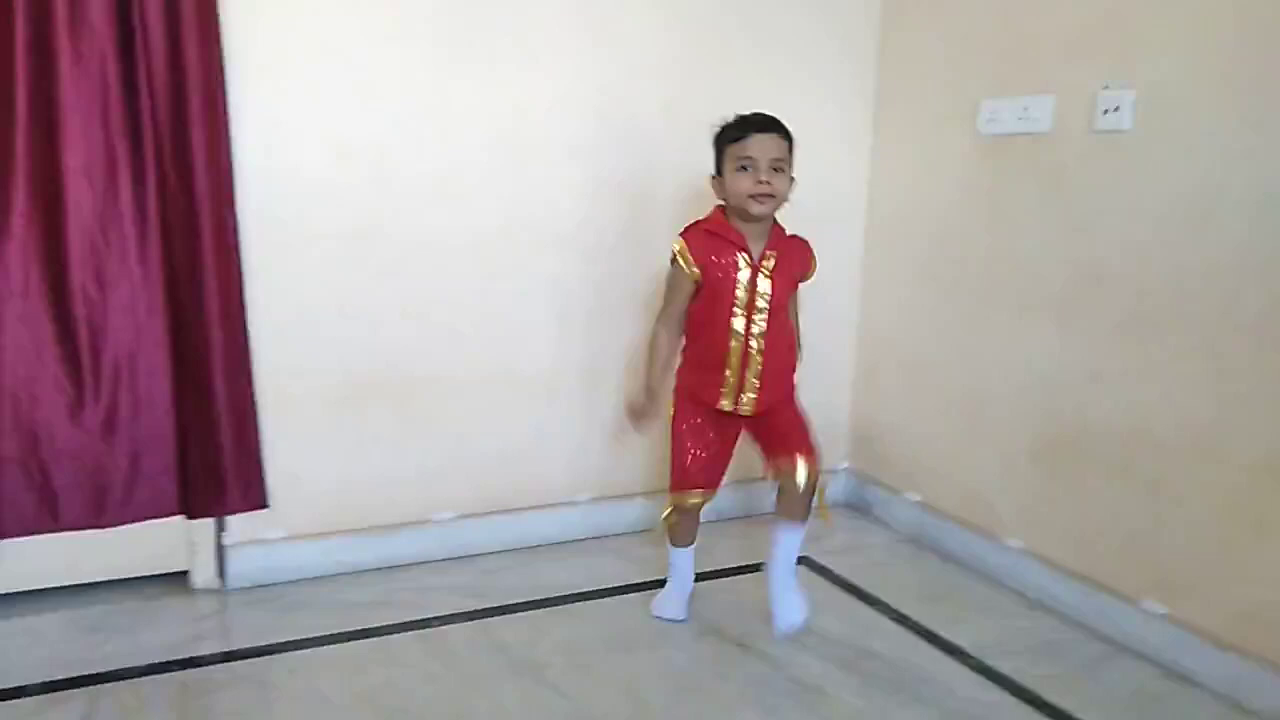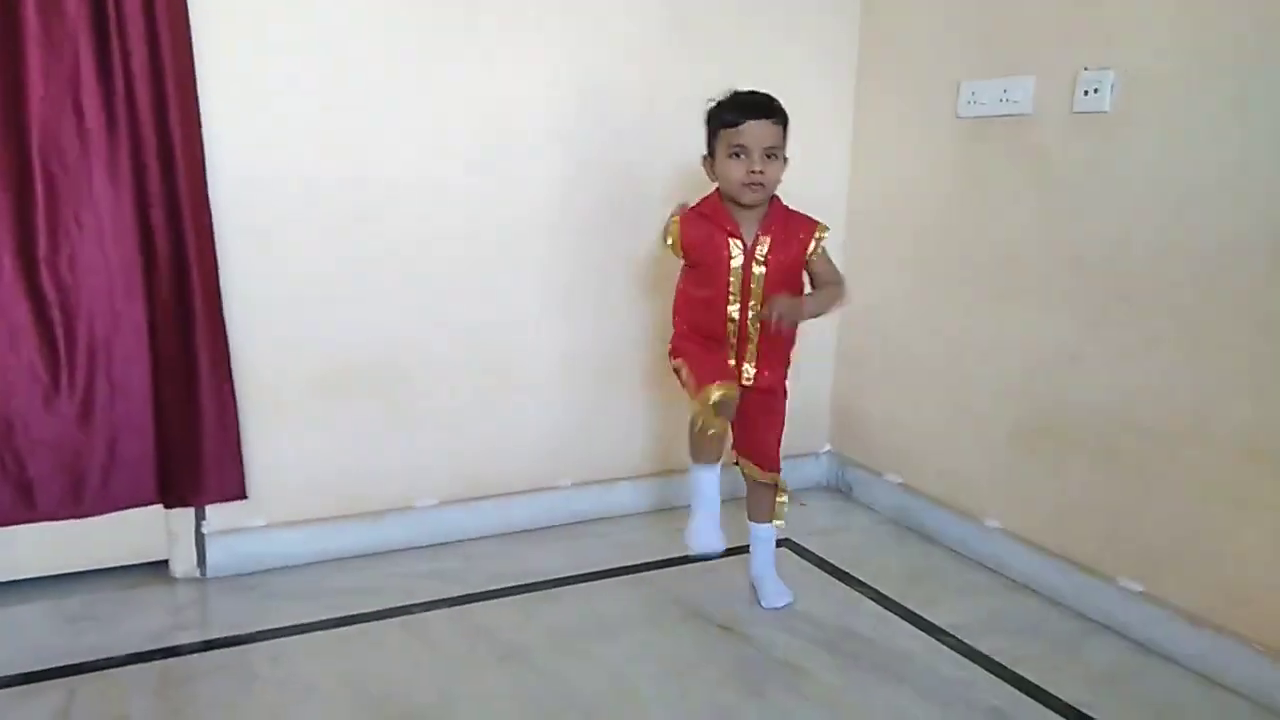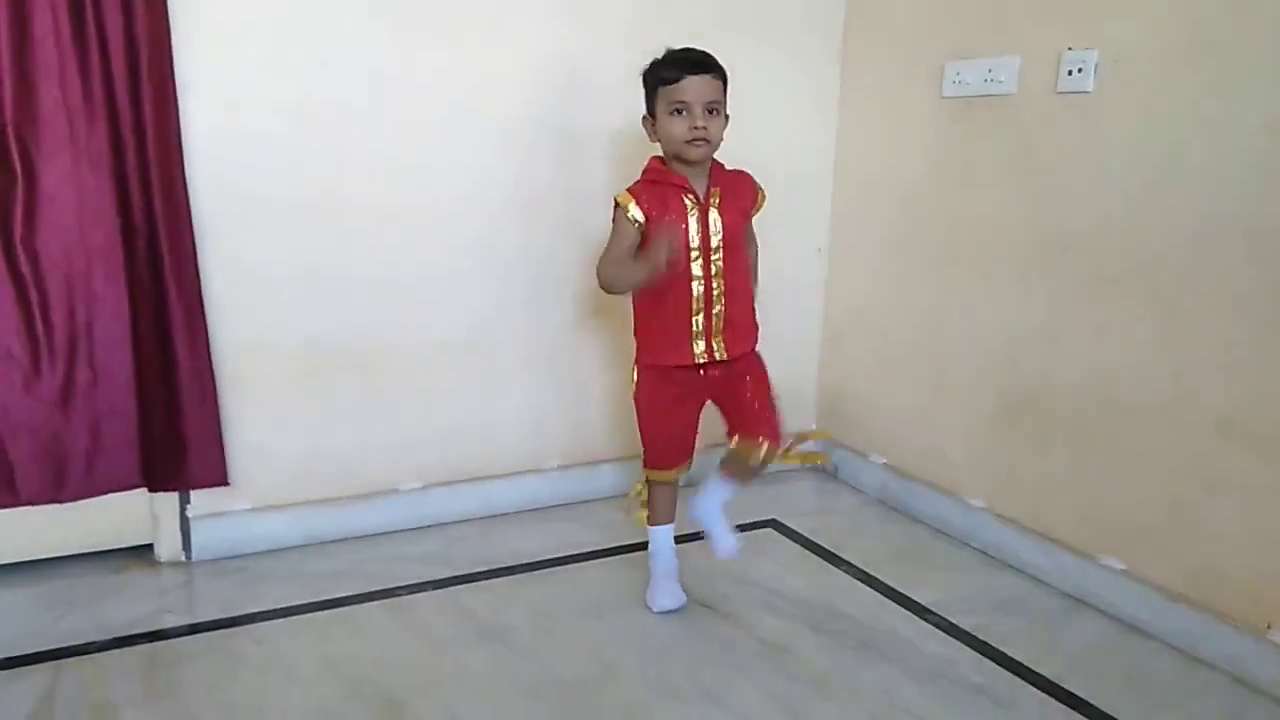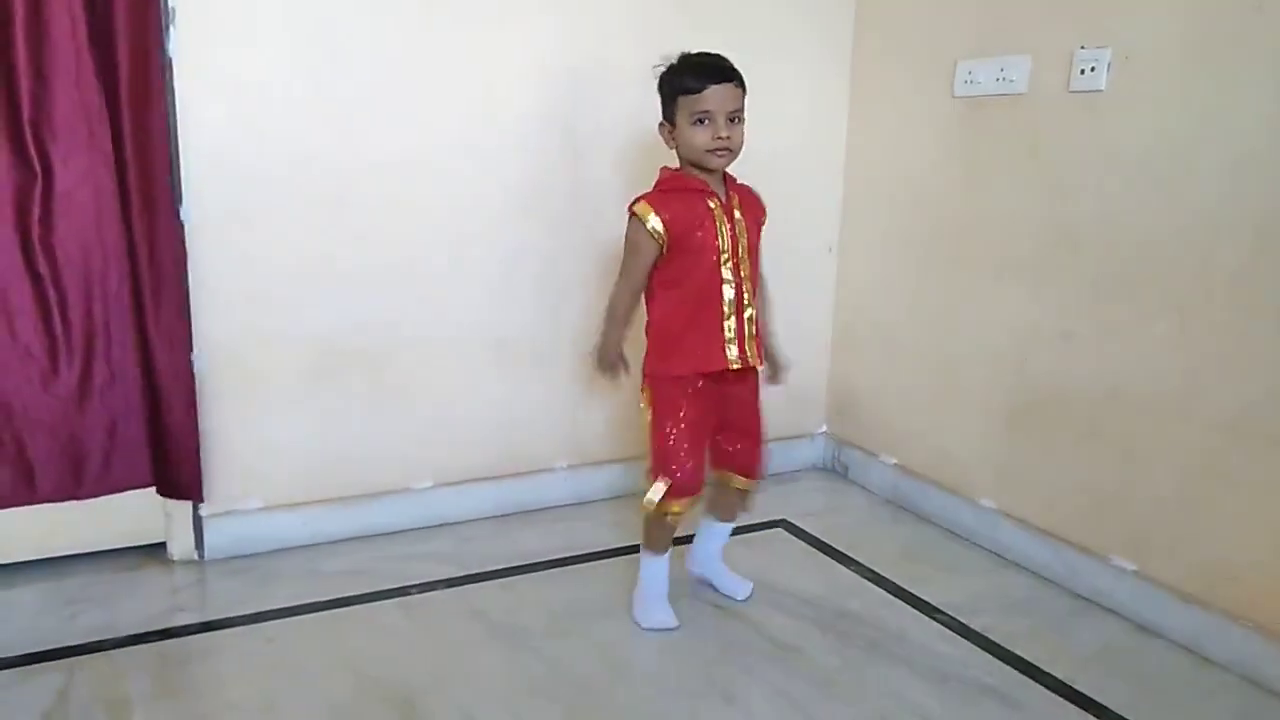
dt=0.5s
person 1, frame 1
left shoulder: (798, 254)
right shoulder: (695, 249)
right elbow: (668, 323)
right wrist: (650, 389)
left hip: (769, 394)
right hip: (704, 395)
left knee: (801, 476)
right knee: (689, 491)
left ankle: (782, 574)
right ankle: (679, 581)
person 1, frame 2
left shoulder: (801, 232)
right shoulder: (692, 226)
left elbow: (834, 287)
left wrist: (801, 305)
left hip: (765, 367)
right hip: (702, 351)
left knee: (764, 466)
right knee: (720, 402)
left ankle: (763, 566)
right ankle: (705, 503)
person 1, frame 3
left shoulder: (742, 190)
right shoulder: (640, 201)
right elbow: (609, 277)
right wrist: (652, 261)
left hip: (734, 350)
right hip: (667, 359)
left knee: (762, 441)
right knee: (665, 461)
left ankle: (714, 499)
right ankle: (661, 567)
person 1, frame 4
left shoulder: (749, 204)
right shoulder: (656, 211)
right elbow: (629, 285)
left wrist: (767, 345)
right wrist: (609, 343)
left hip: (737, 368)
right hip: (677, 370)
left knee: (742, 470)
right knee: (677, 479)
left ankle: (708, 557)
right ankle: (650, 581)
